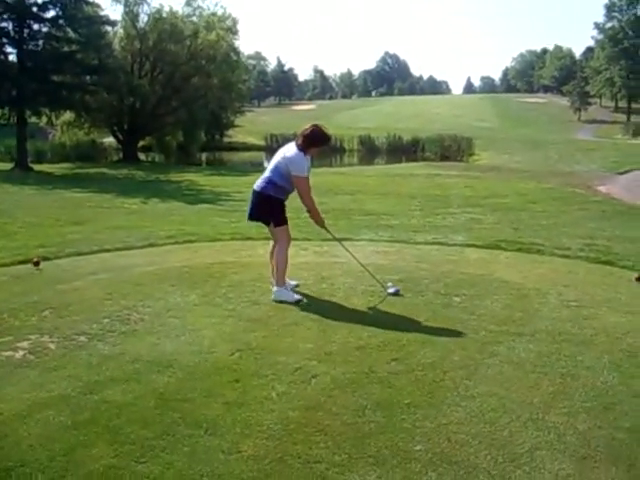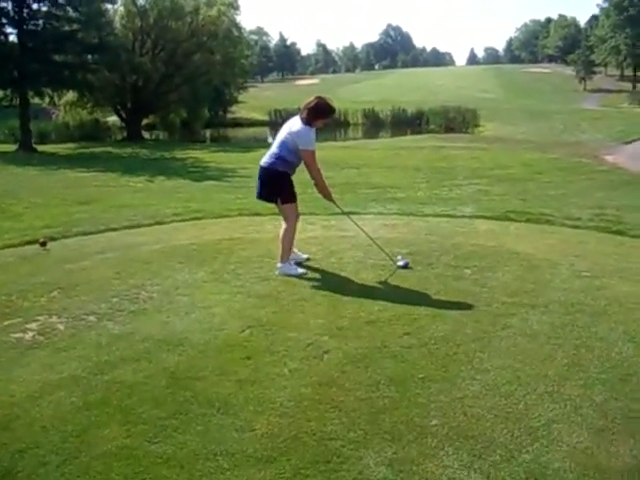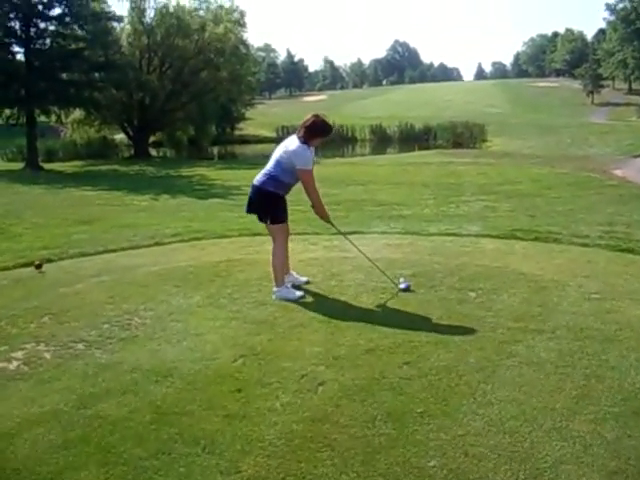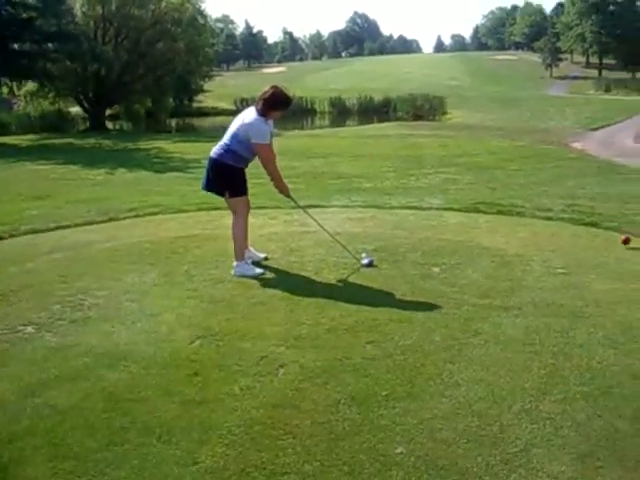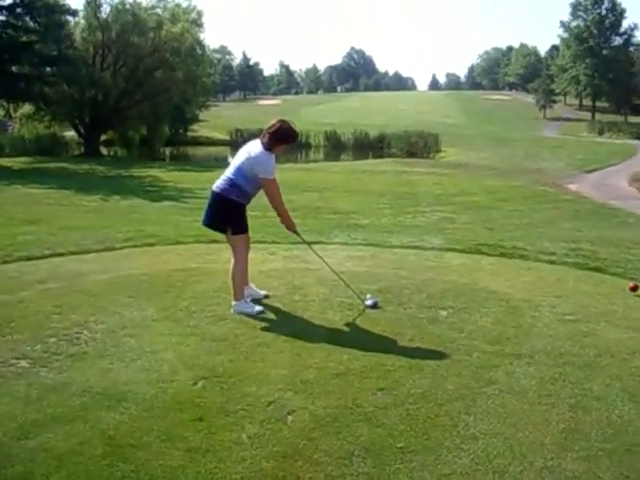
dt=0.5s
person 1, frame 1
left shoulder: (297, 150)
right shoulder: (297, 158)
left elbow: (305, 186)
right elbow: (304, 192)
left wrist: (312, 211)
right wrist: (316, 216)
left hip: (270, 196)
right hip: (268, 198)
left knee: (280, 240)
right knee: (283, 242)
left ankle: (278, 280)
right ankle: (279, 288)
person 1, frame 2
left shoulder: (300, 123)
right shoulder: (304, 132)
left elbow: (310, 162)
right elbow: (312, 165)
left wrist: (319, 184)
right wrist: (324, 190)
left hip: (275, 171)
right hip: (276, 173)
left knee: (292, 215)
right knee: (291, 218)
left ankle: (289, 252)
right ankle: (284, 264)
person 1, frame 3
left shoulder: (300, 143)
right shoulder: (301, 151)
left elbow: (309, 182)
right elbow: (309, 185)
left wrist: (316, 205)
right wrist: (321, 210)
left hip: (272, 192)
right hip: (267, 193)
left knee: (284, 235)
right knee: (280, 239)
left ankle: (286, 274)
right ankle: (280, 288)
person 1, frame 4
left shoulder: (260, 116)
right shoulder: (257, 124)
left elbow: (269, 151)
right elbow: (266, 159)
left wrist: (275, 178)
right wrist: (280, 184)
left hip: (232, 165)
right hip: (225, 165)
left knee: (243, 209)
right knee: (240, 212)
left ankle: (245, 250)
right ankle: (240, 263)
person 1, frame 5
left shoulder: (260, 146)
right shoulder: (262, 158)
left elbow: (273, 186)
right elbow: (273, 194)
left wrist: (283, 215)
right wrist: (287, 220)
left hip: (231, 199)
right hip: (228, 201)
left knee: (243, 247)
right knee: (241, 251)
left ankle: (245, 287)
right ankle: (239, 302)
